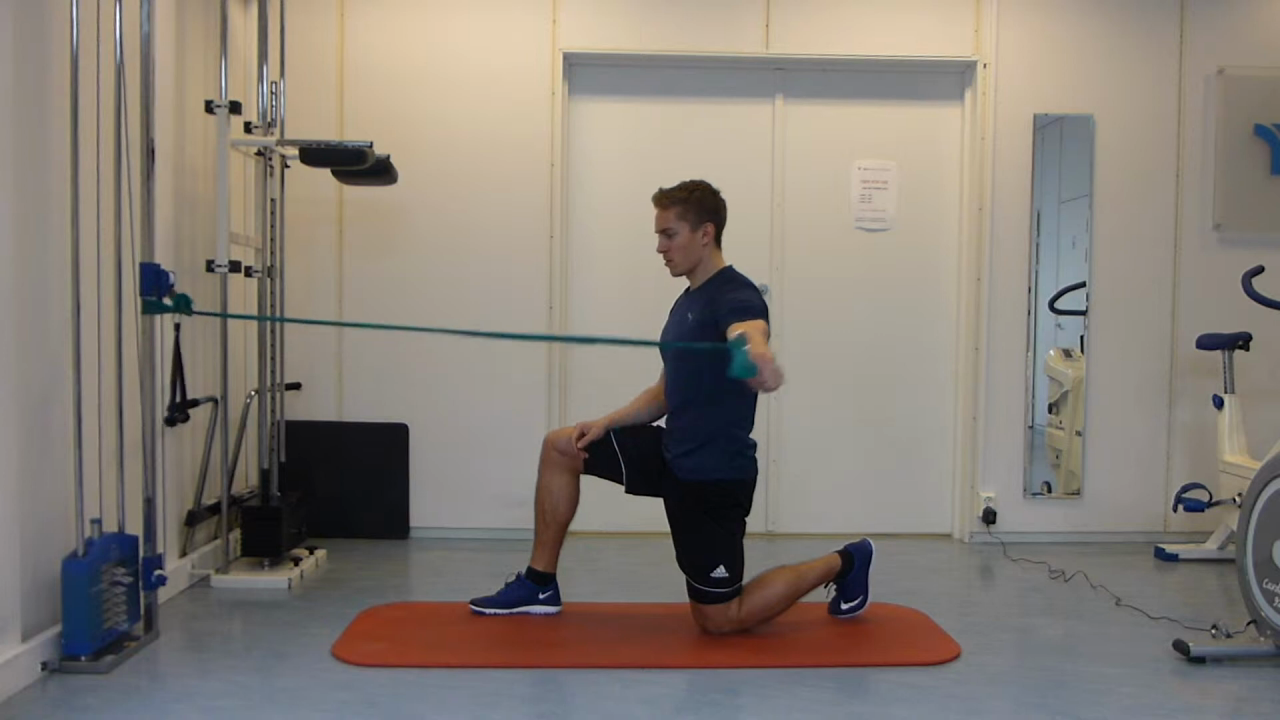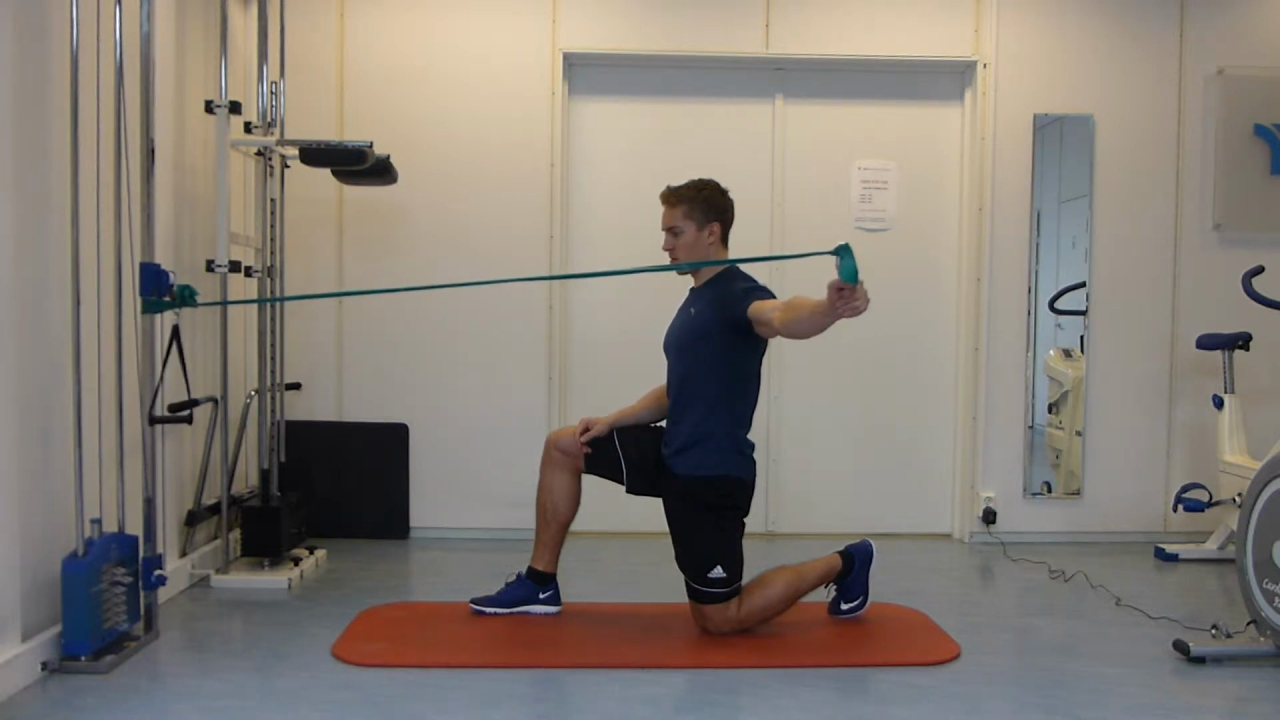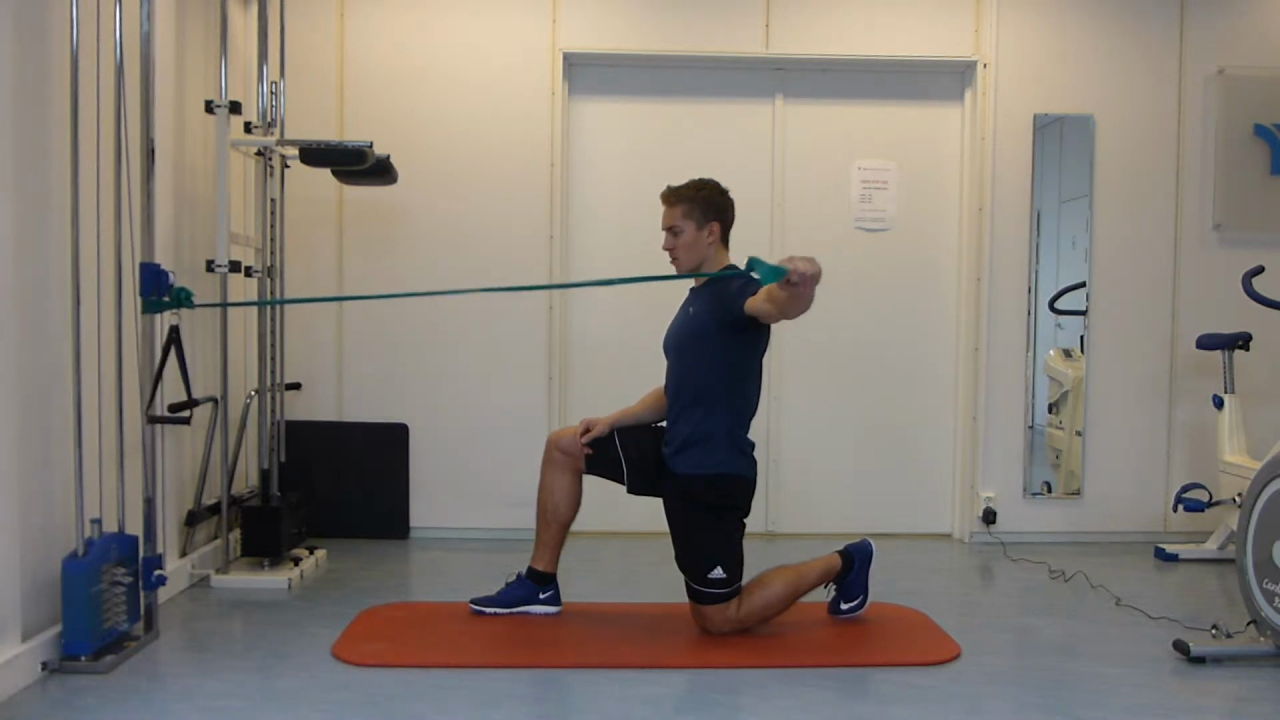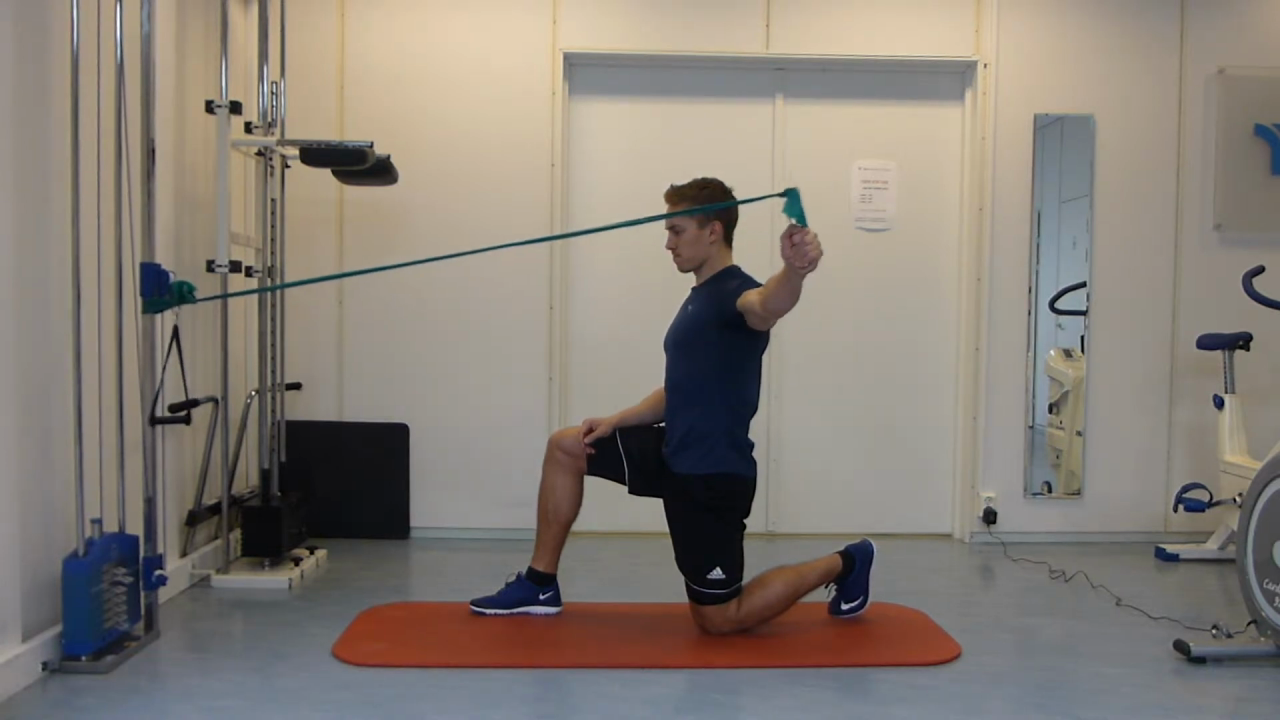
dt=1s
person 1, frame 1
left shoulder: (734, 297)
right shoulder: (688, 301)
left elbow: (754, 340)
left wrist: (762, 364)
right wrist: (607, 422)
left hip: (714, 475)
right hip: (673, 455)
left knee: (719, 618)
right knee: (560, 447)
left ankle: (843, 564)
right ankle: (539, 585)
person 1, frame 2
left shoulder: (736, 294)
right shoulder: (698, 300)
left elbow: (782, 317)
left wrist: (832, 307)
right wrist: (612, 420)
left hip: (713, 475)
right hip: (674, 455)
left knee: (718, 618)
right knee: (562, 446)
left ankle: (842, 564)
right ankle: (539, 584)
person 1, frame 3
left shoulder: (736, 292)
right shoulder: (699, 300)
left elbow: (777, 303)
left wrist: (800, 286)
right wrist: (613, 421)
left hip: (714, 475)
right hip: (675, 454)
left knee: (717, 618)
right knee: (564, 448)
left ankle: (841, 563)
right ankle: (539, 584)
person 1, frame 4
left shoulder: (735, 293)
right shoulder: (701, 298)
left elbow: (767, 305)
left wrist: (795, 269)
right wrist: (617, 420)
left hip: (714, 475)
right hip: (676, 455)
left knee: (718, 618)
right knee: (565, 448)
left ankle: (842, 564)
right ankle: (539, 584)
